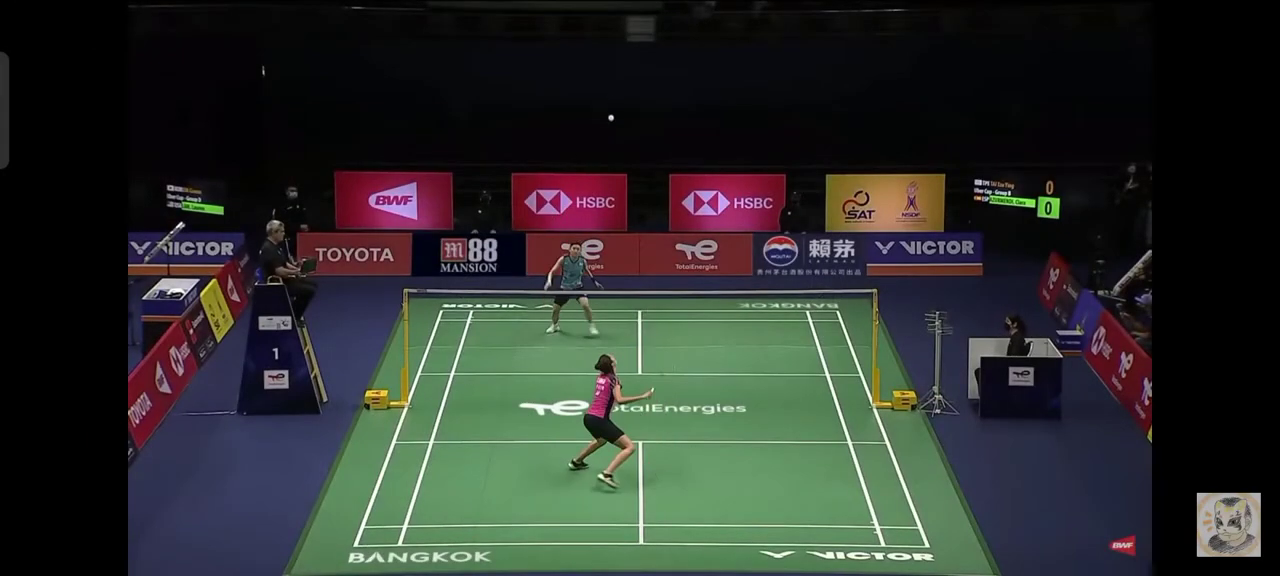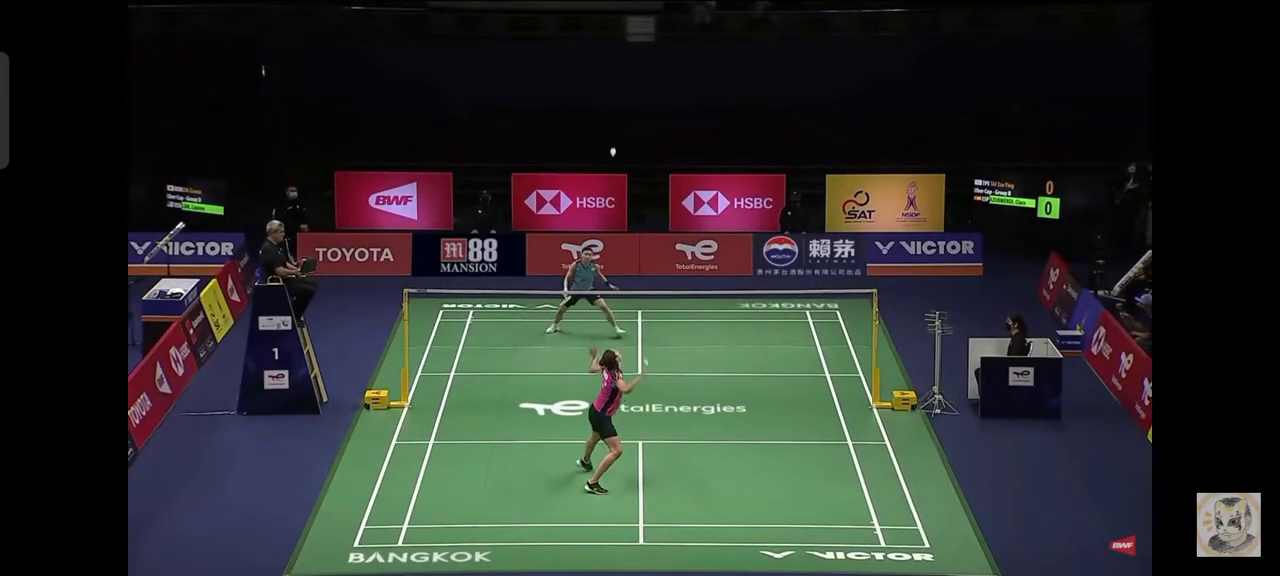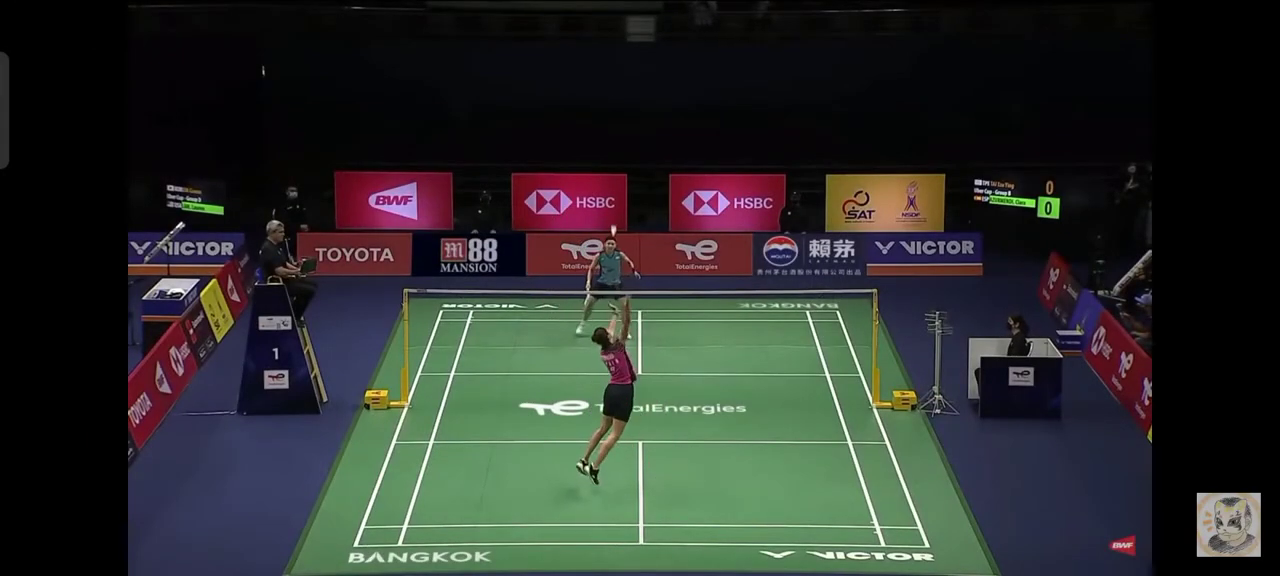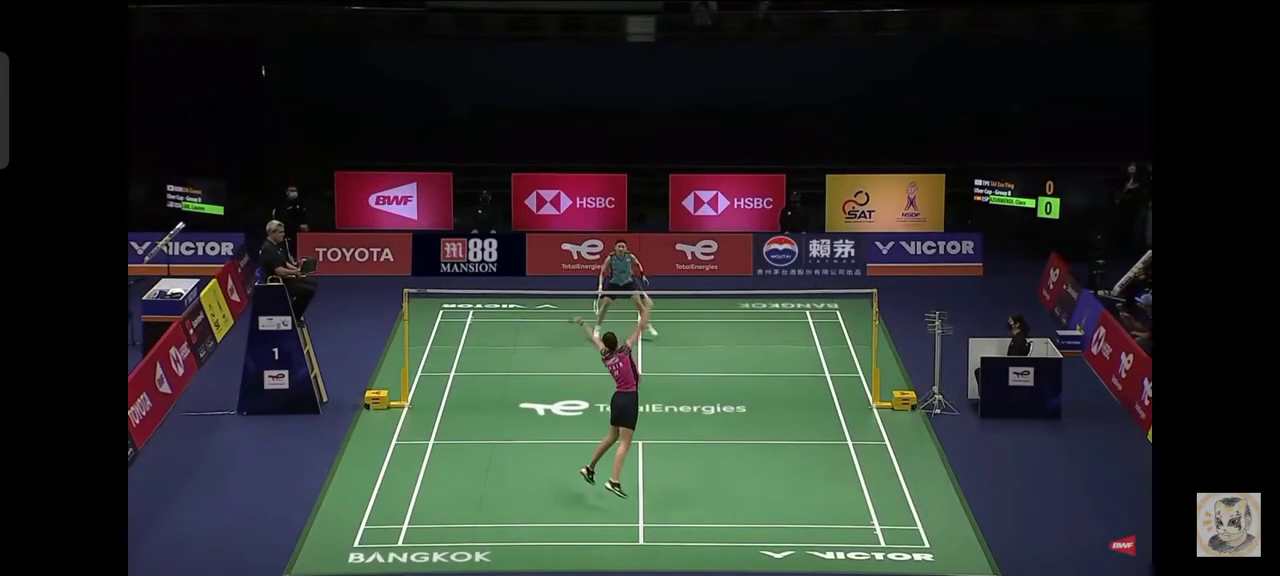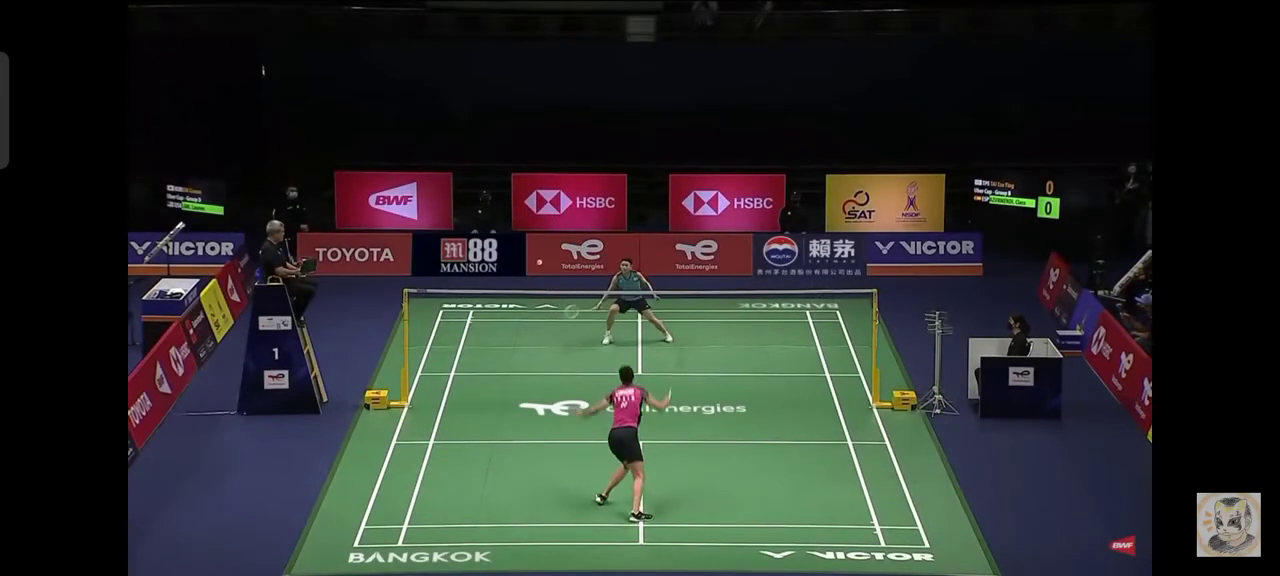
dt=0.2s
person 1, frame 1
left shoulder: (601, 377)
right shoulder: (613, 379)
right elbow: (619, 400)
right wrist: (642, 397)
left hip: (589, 418)
right hip: (600, 421)
left knee: (601, 440)
right knee: (629, 447)
left ankle: (576, 461)
right ankle: (607, 474)
person 1, frame 2
left shoulder: (606, 369)
right shoulder: (616, 374)
left elbow: (592, 368)
right elbow: (626, 390)
left wrist: (594, 356)
right wrist: (638, 379)
left hip: (595, 411)
right hip: (601, 416)
left knee: (595, 436)
right knee: (616, 451)
left ankle: (585, 461)
right ankle: (592, 483)
person 1, frame 3
left shoulder: (605, 351)
right shoulder: (616, 348)
left elbow: (610, 329)
right elbow: (626, 325)
left wrist: (615, 314)
right wrist: (626, 309)
left hip: (612, 390)
right hip: (623, 393)
left knee: (603, 429)
right knee: (615, 434)
left ankle: (584, 462)
right ankle: (593, 468)
person 1, frame 4
left shoulder: (606, 356)
right shoulder: (622, 351)
left elbow: (595, 339)
right elbow: (640, 328)
left wrist: (582, 324)
right wrist: (645, 311)
left hip: (617, 399)
right hip: (629, 399)
left knee: (611, 438)
right knee: (625, 443)
left ankle: (589, 468)
right ankle: (614, 481)
person 1, frame 5
left shoulder: (614, 393)
right shoulder: (639, 391)
left elbow: (597, 408)
right elbow: (659, 407)
left wrist: (584, 413)
right wrist: (666, 401)
left hip: (613, 435)
right hip: (628, 434)
left knee: (626, 465)
right knee: (640, 476)
left ankle: (603, 495)
right ankle: (636, 512)
